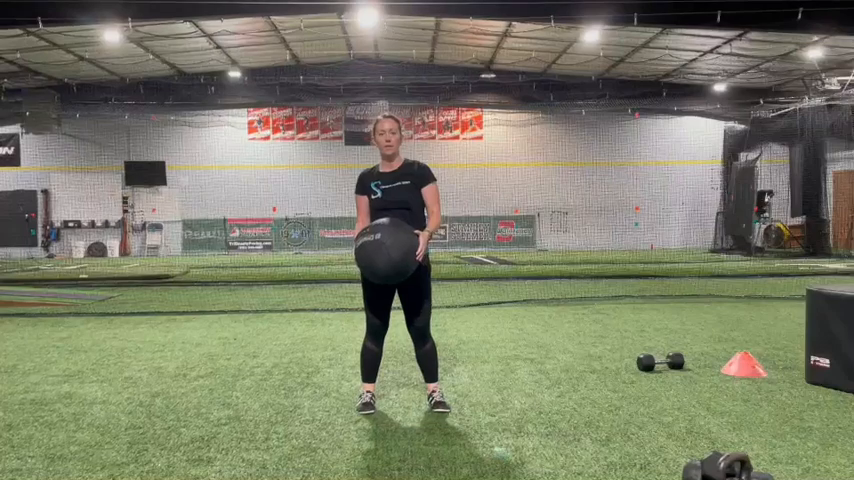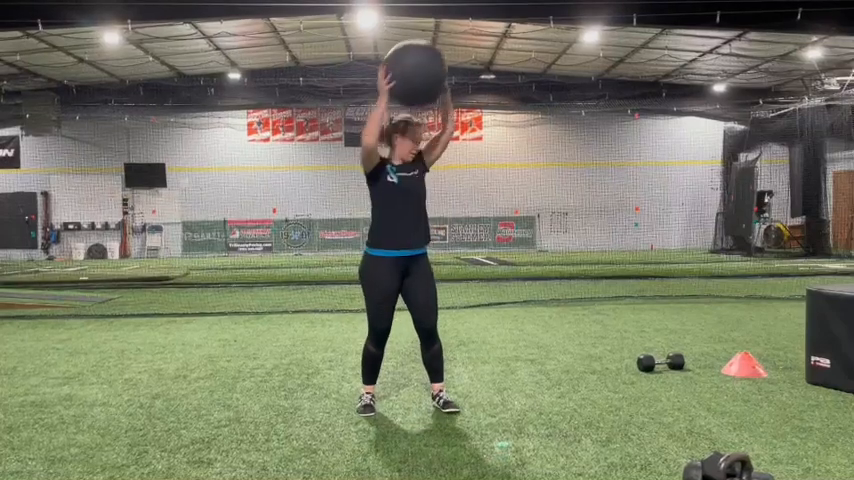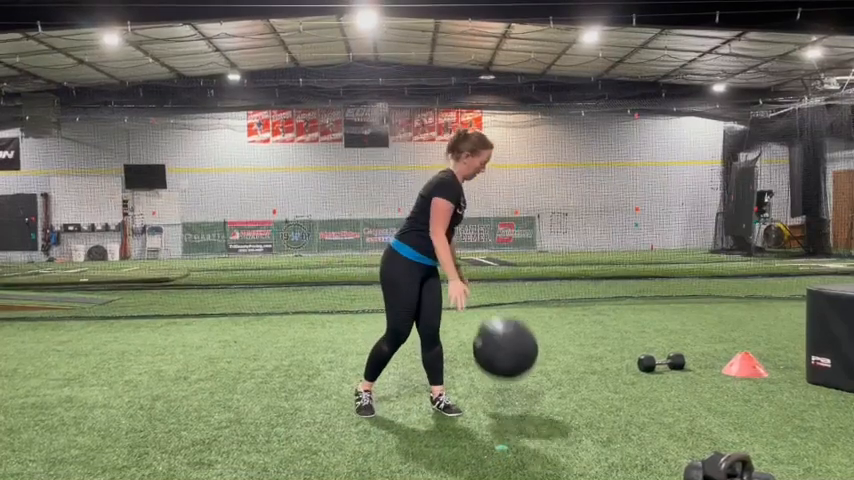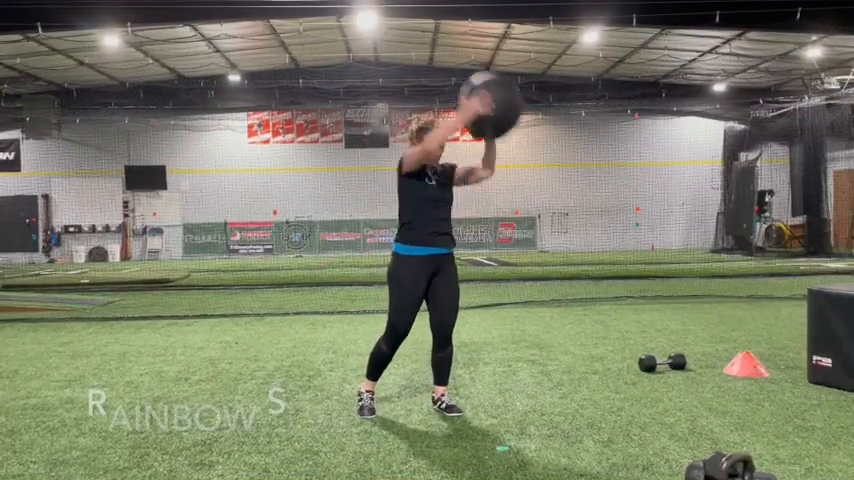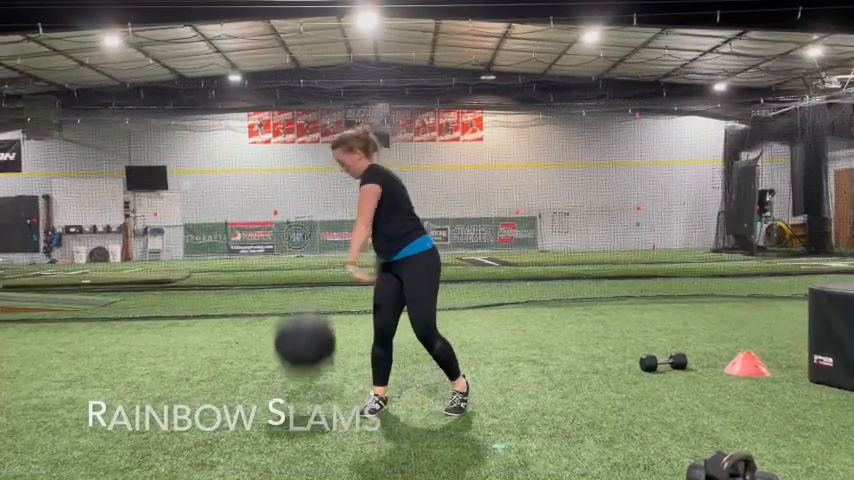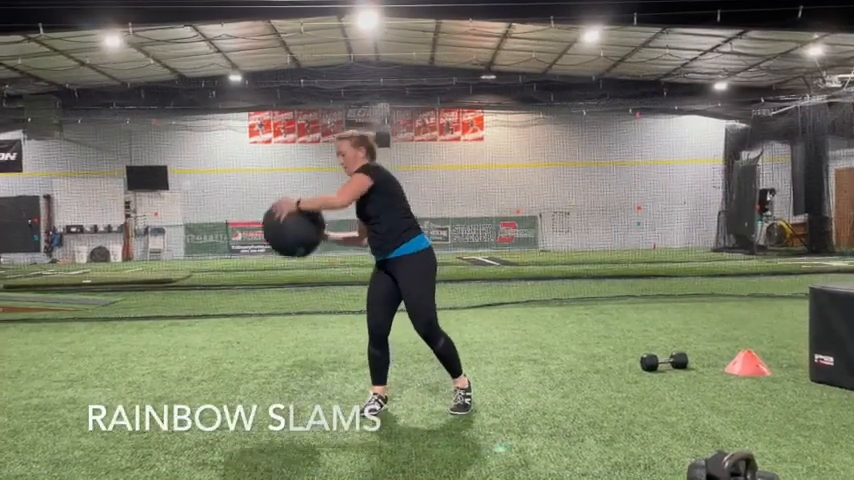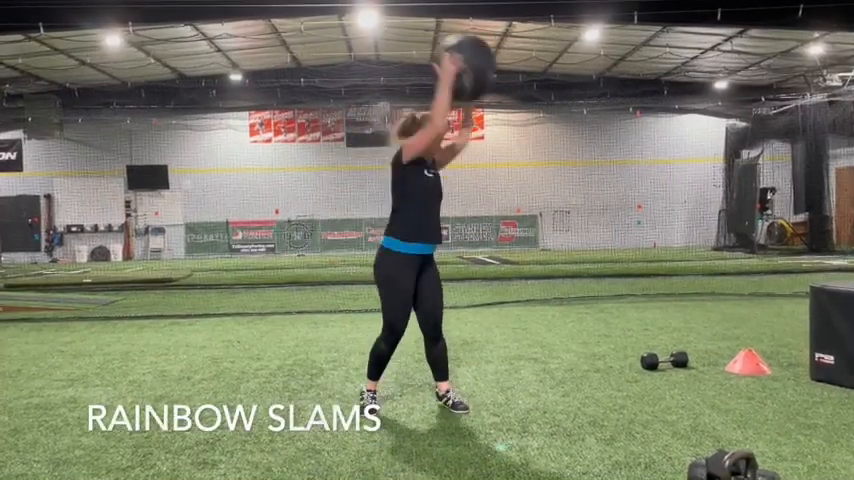
dt=0.7s
person 1, frame 1
left shoulder: (419, 171)
right shoulder: (366, 178)
left elbow: (435, 213)
right elbow: (363, 221)
left wrist: (426, 233)
left hip: (414, 261)
left knee: (420, 328)
right knee: (375, 327)
left ankle: (434, 391)
right ankle: (367, 391)
person 1, frame 2
left shoulder: (419, 166)
right shoulder: (377, 167)
left elbow: (448, 132)
right elbow: (368, 141)
left wrist: (443, 92)
right wrist: (384, 96)
left hip: (417, 262)
right hip: (380, 263)
left knee: (428, 330)
right knee: (379, 331)
left ankle: (439, 392)
right ankle: (368, 392)
person 1, frame 3
left shoulder: (453, 185)
right shoulder: (446, 184)
left elbow: (445, 237)
right elbow: (437, 235)
left wrist: (456, 276)
right wrist: (454, 281)
left hip: (426, 268)
right hip: (402, 265)
left knee: (431, 333)
right knee: (397, 333)
left ankle: (437, 395)
right ankle: (364, 390)
person 1, frame 4
left shoulder: (448, 171)
right shoulder: (409, 166)
left elbow: (483, 172)
right elbow: (429, 148)
left wrist: (489, 141)
right wrist: (464, 115)
left hip: (443, 262)
right hip: (409, 260)
left knee: (444, 332)
right knee: (398, 331)
left ankle: (440, 395)
right ankle: (367, 390)
person 1, frame 5
left shoulder: (373, 177)
right shoulder: (376, 178)
left elbow: (364, 224)
left wrist: (351, 262)
right wrist: (372, 266)
left hip: (418, 260)
right hip: (392, 265)
left knee: (425, 330)
right knee: (382, 331)
left ankle: (460, 386)
right ankle: (379, 394)
person 1, frame 6
left shoulder: (373, 173)
right shoulder: (364, 189)
left elbow: (338, 200)
right elbow: (363, 238)
left wrist: (297, 204)
right wrist: (321, 236)
left hip: (414, 260)
right hip: (386, 265)
left knee: (427, 328)
right knee: (376, 332)
left ankle: (462, 385)
right ankle: (379, 394)
person 1, frame 7
left shoulder: (430, 163)
right shoulder: (405, 160)
left elbow: (462, 139)
right elbow: (436, 125)
right wrist: (446, 77)
left hip: (424, 260)
right hip: (396, 259)
left knee: (434, 328)
right knee: (394, 329)
left ankle: (444, 389)
right ankle: (369, 390)
